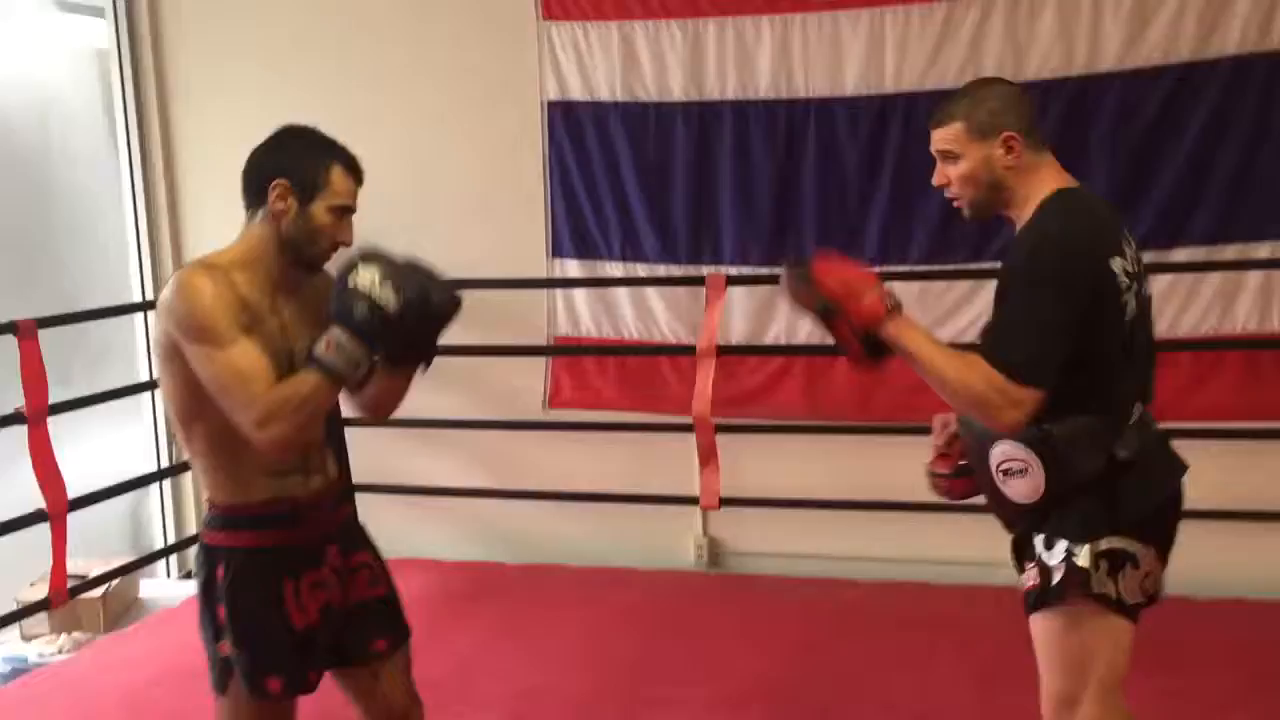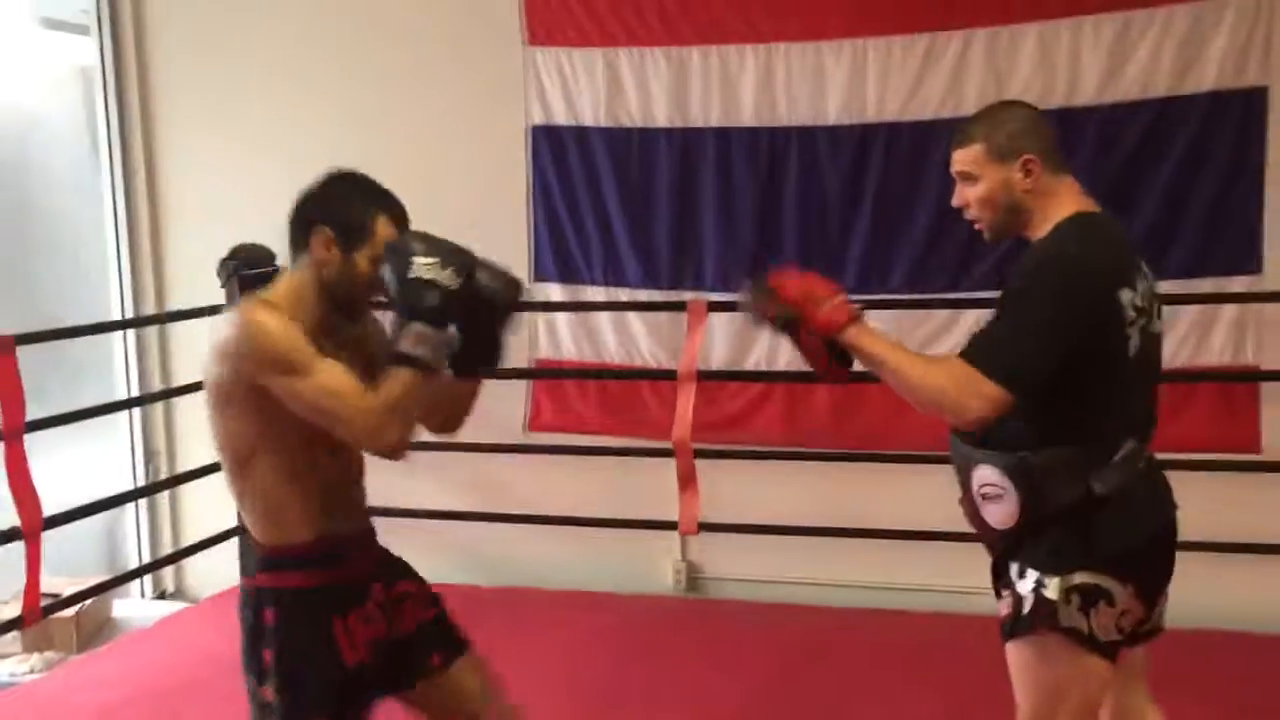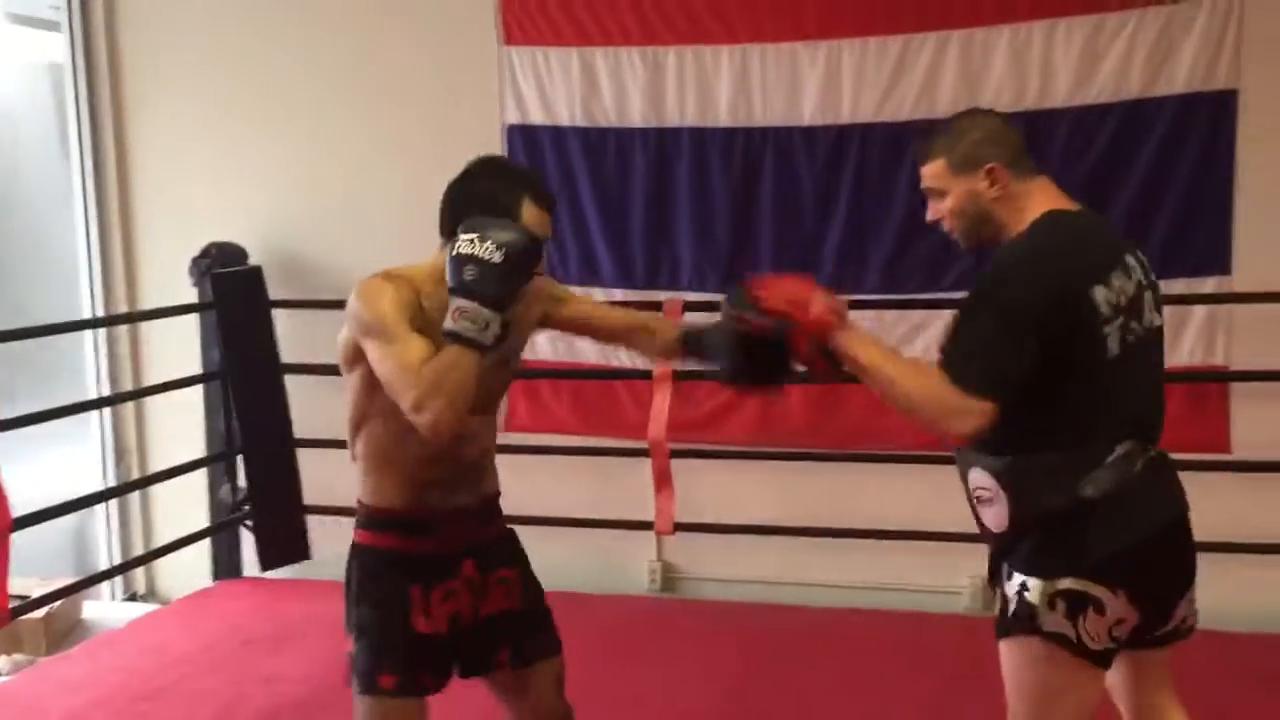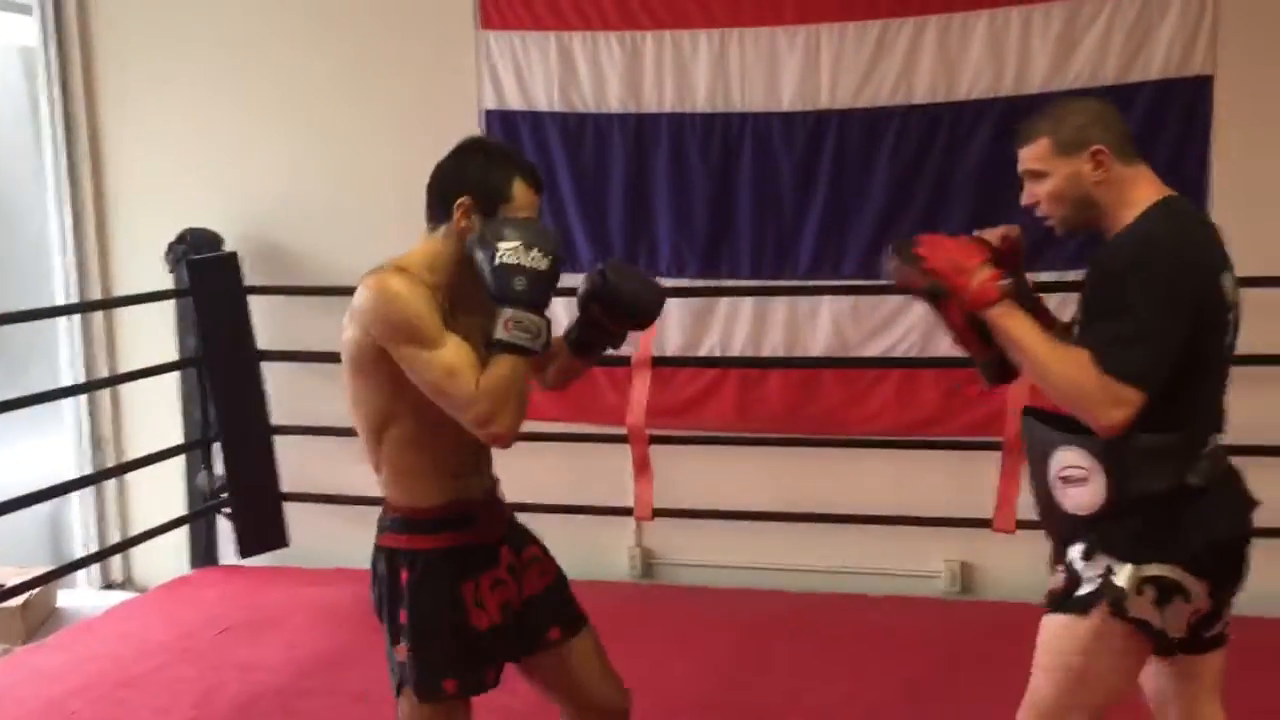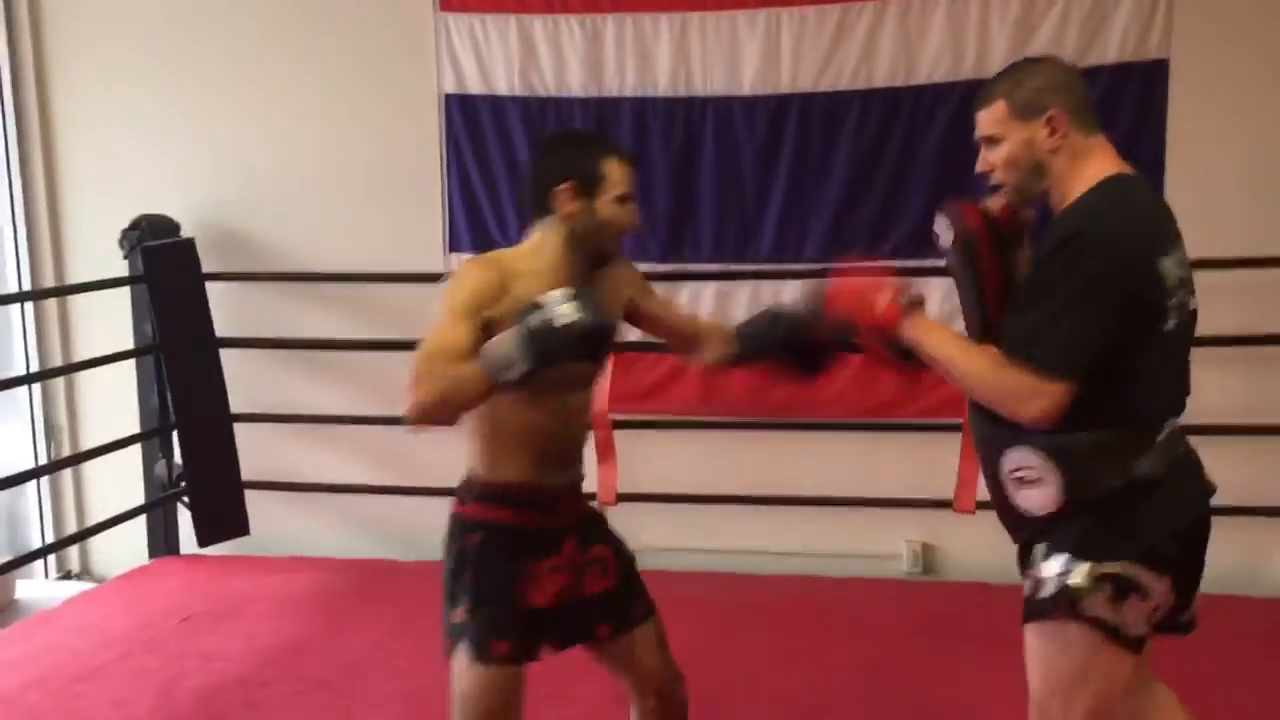
dt=0.4s
person 1, frame 1
left shoulder: (1051, 247)
right shoulder: (1086, 221)
left elbow: (1007, 403)
left wrist: (883, 317)
right wrist: (964, 426)
left hip: (1095, 507)
right hip: (1114, 489)
person 1, frame 2
left shoulder: (1063, 267)
right shoulder: (1105, 248)
left elbow: (973, 399)
left wrist: (845, 324)
right wrist: (1014, 452)
left hip: (1079, 537)
right hip: (1123, 518)
person 1, frame 3
left shoulder: (1028, 270)
right shoulder: (1107, 245)
left elbow: (961, 413)
left wrist: (829, 326)
left hip: (1075, 538)
right hip: (1141, 516)
person 1, frame 4
left shoulder: (1148, 252)
right shoulder: (1174, 239)
left elbow: (1108, 403)
right elbow: (1099, 362)
left wrist: (990, 299)
right wrist: (1013, 287)
left hip: (1146, 532)
right hip: (1186, 521)
person 1, frame 5
left shoulder: (1100, 234)
right shoulder: (1116, 214)
left elbow: (1034, 396)
right elbow: (1042, 336)
left wrist: (899, 319)
left hip: (1104, 527)
right hip: (1131, 512)
person 2, frame 1
left shoulder: (312, 282)
right shoulder: (199, 292)
left elbow: (373, 402)
right elbow: (269, 428)
left wrist: (409, 341)
right wrist: (350, 332)
left hip: (335, 530)
right hip: (253, 552)
person 2, frame 2
left shoulder: (349, 321)
right shoulder: (256, 330)
left elbow: (441, 416)
right elbow: (383, 433)
left wrist: (477, 338)
right wrist: (422, 323)
left hip: (371, 571)
right hip: (298, 594)
person 2, frame 3
left shoulder: (522, 289)
right shoulder: (382, 299)
left elbow: (632, 328)
right elbow: (433, 415)
left wrist: (714, 337)
right wrist: (478, 299)
left hip: (484, 540)
right hip: (397, 558)
person 2, frame 4
left shoulder: (475, 285)
right shoulder: (394, 294)
left elbow: (549, 372)
right elbow: (494, 420)
left wrist: (594, 328)
right wrist: (522, 306)
left hip: (498, 535)
right hip: (427, 559)
person 2, frame 5
left shoulder: (605, 275)
right shoulder: (485, 278)
left elbow: (693, 338)
right elbow: (422, 402)
left wrist: (757, 336)
right wrist: (525, 344)
left hip: (569, 521)
right hip: (497, 531)
